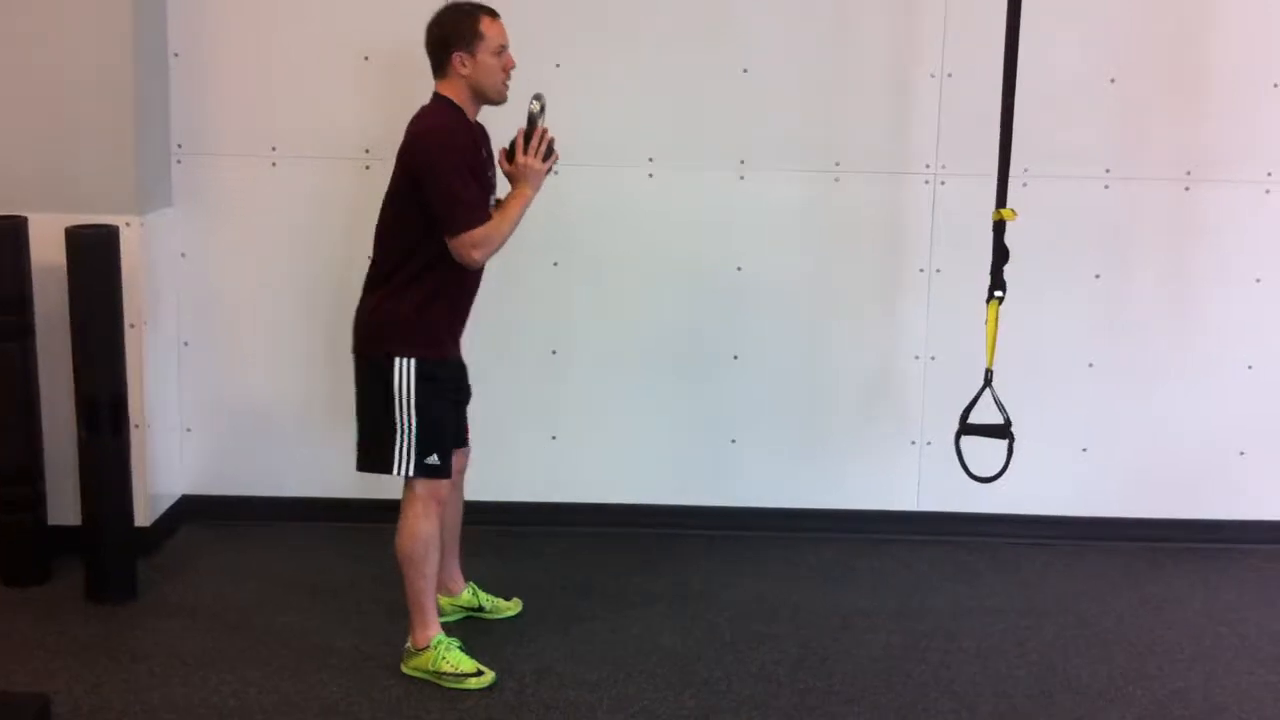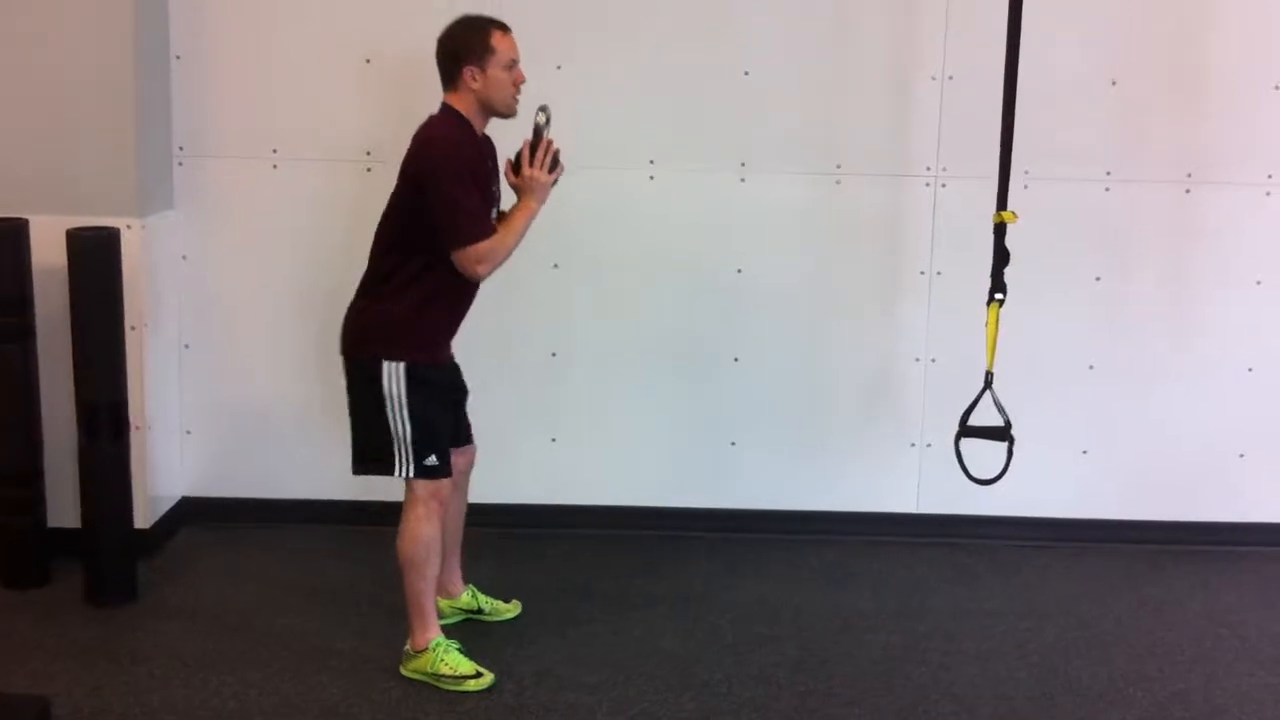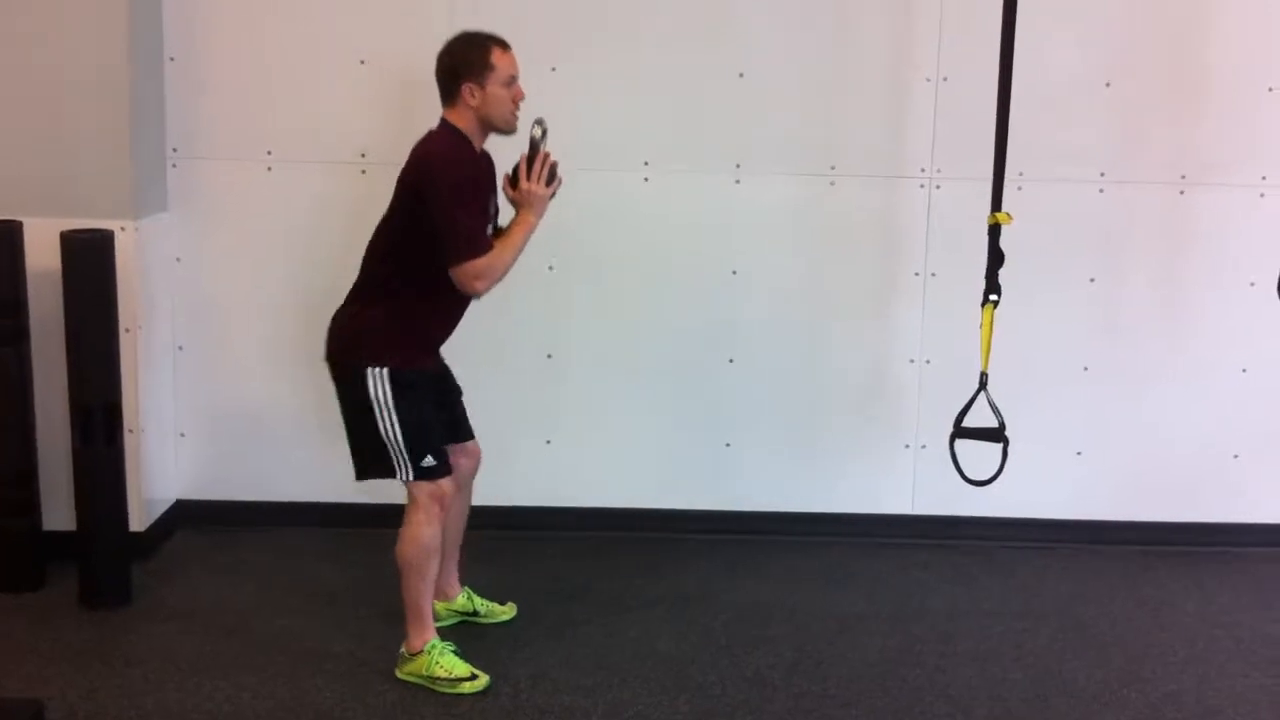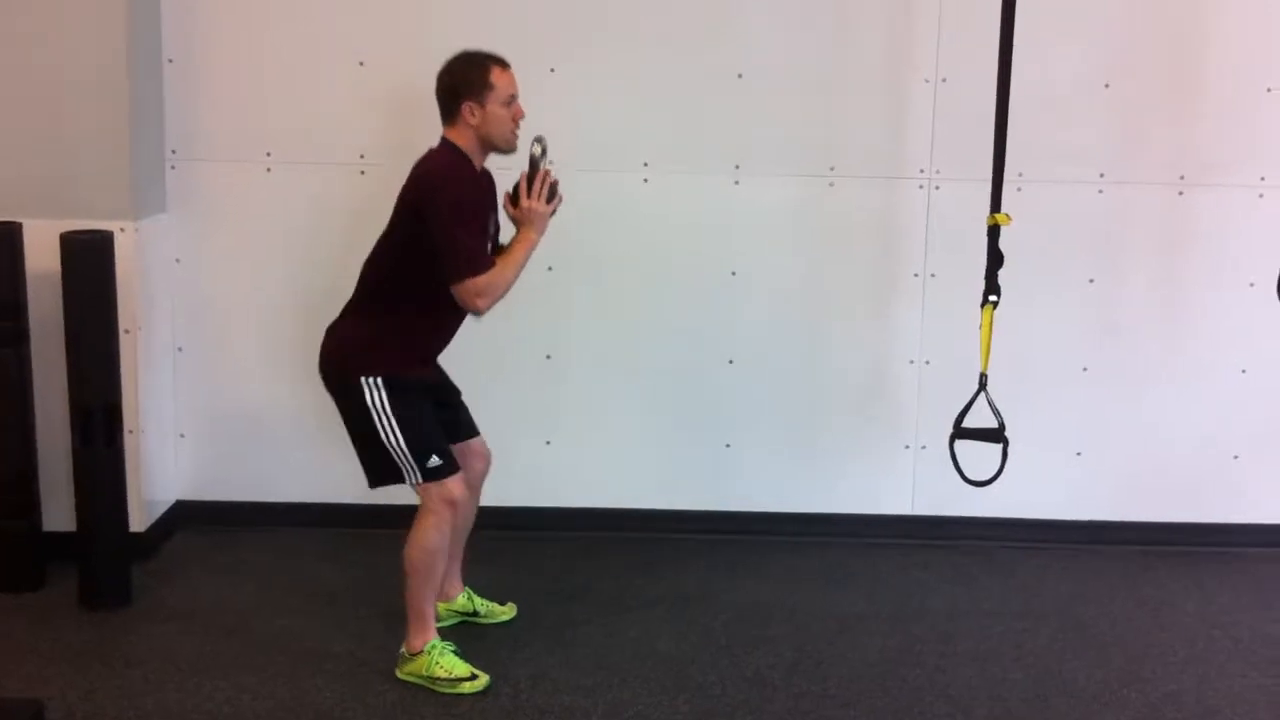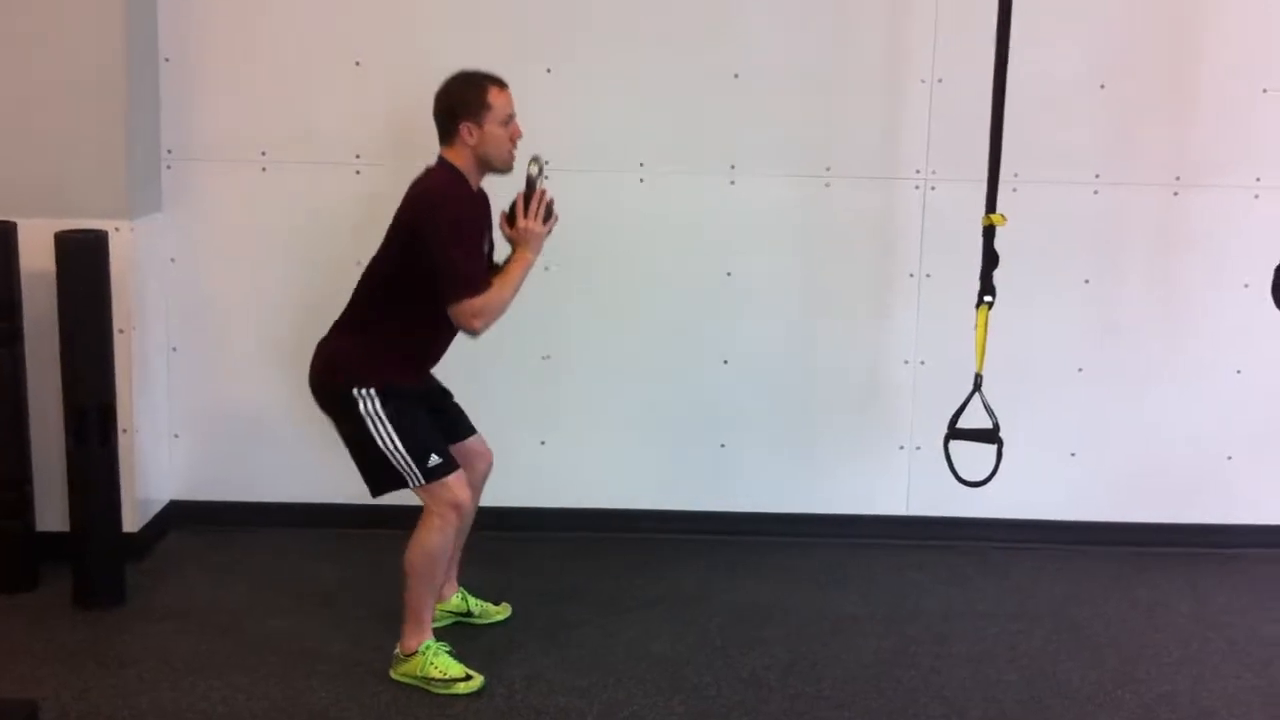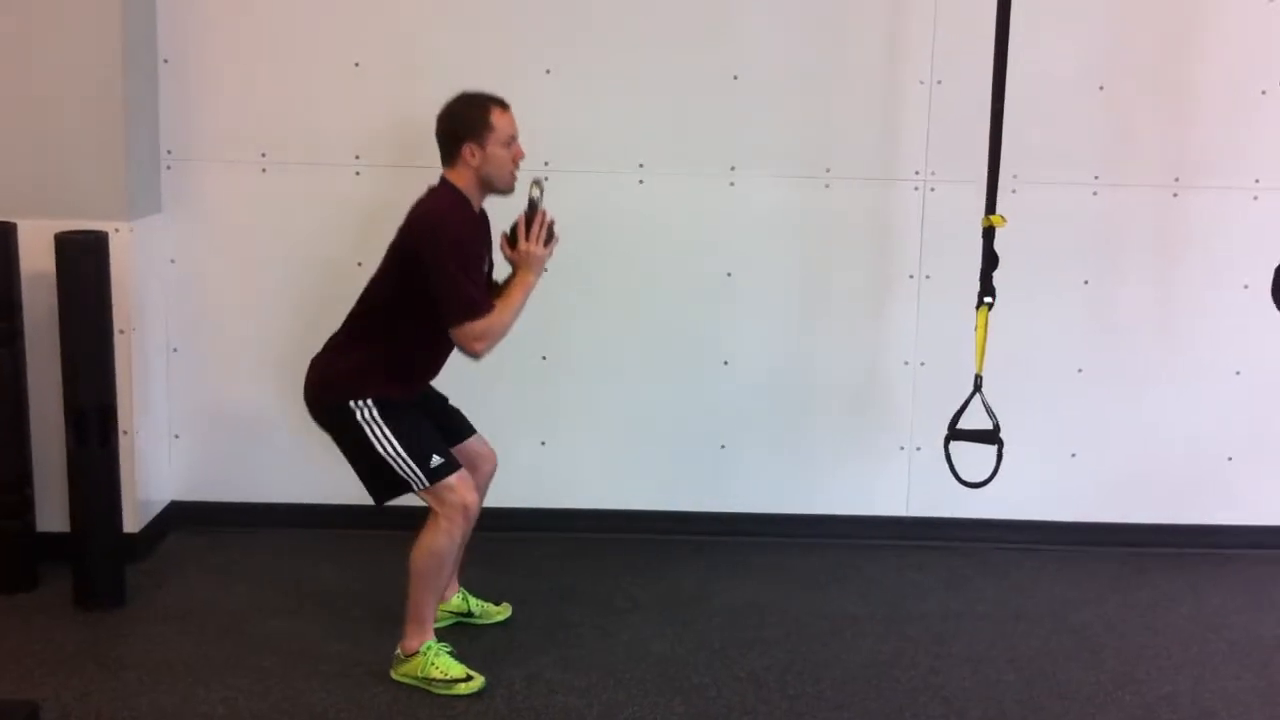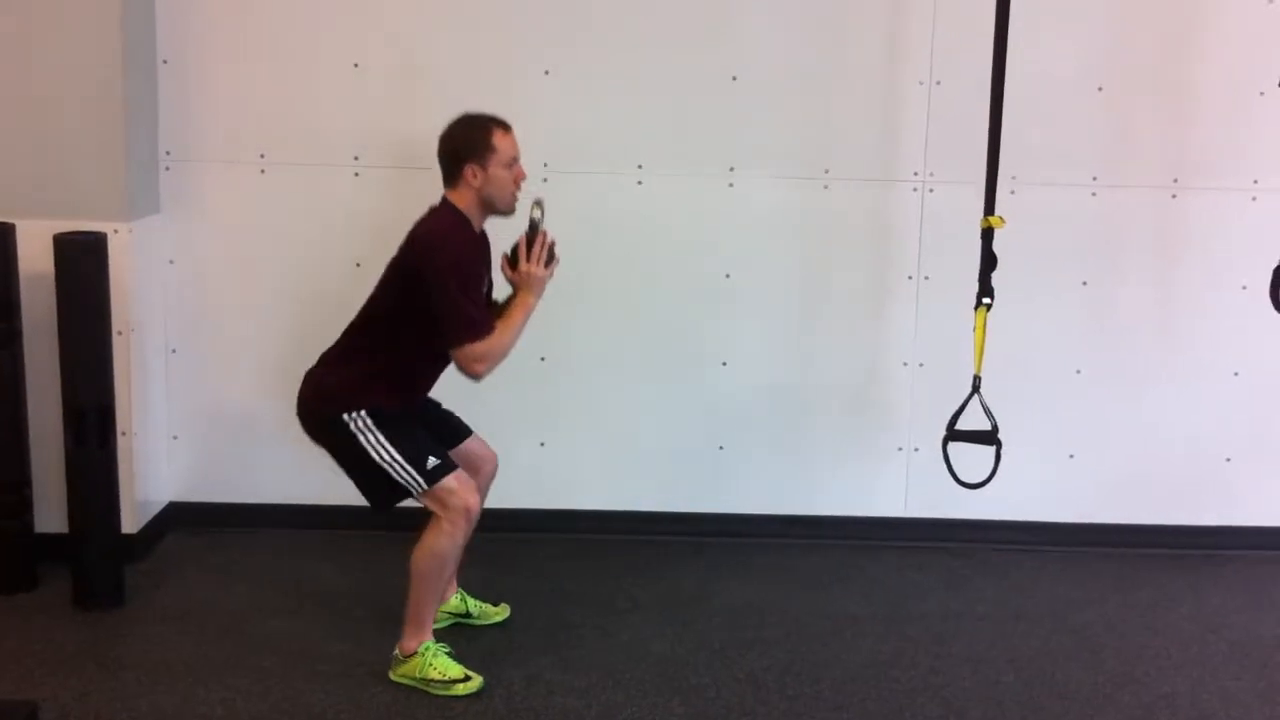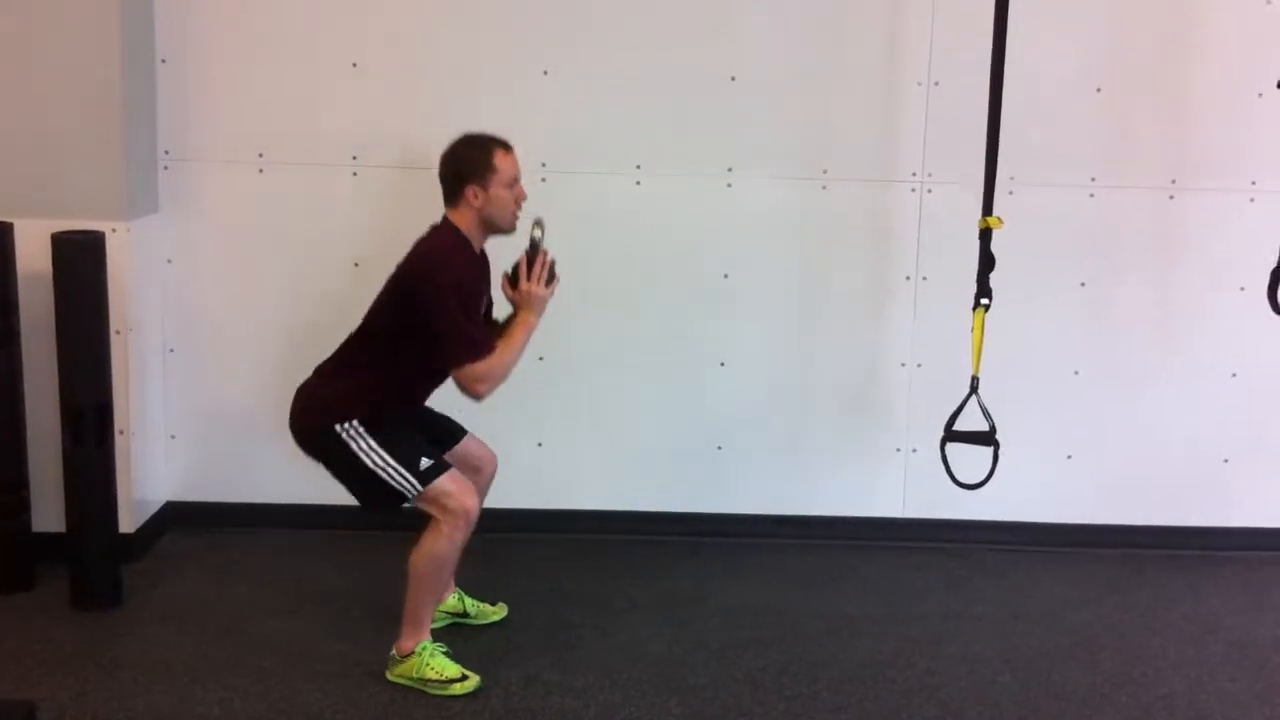
dt=0.1s
person 1, frame 1
left shoulder: (466, 131)
right shoulder: (439, 134)
left elbow: (475, 231)
right elbow: (473, 247)
left wrist: (516, 183)
right wrist: (527, 186)
left hip: (431, 336)
right hip: (402, 339)
left knee: (452, 466)
right knee: (428, 485)
left ankle: (452, 590)
right ankle: (424, 643)
person 1, frame 2
left shoulder: (472, 142)
right shoulder: (446, 145)
left elbow: (478, 240)
right elbow: (478, 259)
left wrist: (523, 194)
right wrist: (534, 198)
left hip: (424, 339)
right hip: (393, 343)
left knee: (457, 464)
right knee: (428, 487)
left ankle: (452, 591)
right ankle: (424, 645)
person 1, frame 3
left shoulder: (471, 158)
right shoulder: (444, 161)
left elbow: (480, 258)
right elbow: (476, 278)
left wrist: (522, 208)
right wrist: (531, 214)
left hip: (412, 348)
right hip: (375, 352)
left knee: (463, 462)
right knee: (433, 491)
left ankle: (449, 594)
right ankle: (419, 648)
person 1, frame 4
left shoulder: (470, 175)
right shoulder: (445, 180)
left elbow: (480, 271)
right elbow: (477, 294)
left wrist: (523, 225)
right wrist: (532, 230)
left hip: (408, 356)
right hip: (371, 362)
left knee: (473, 462)
right knee: (443, 493)
left ankle: (450, 594)
right ankle: (419, 648)
person 1, frame 5
left shoulder: (466, 195)
right shoulder: (442, 200)
left elbow: (480, 292)
right elbow: (475, 317)
left wrist: (519, 248)
right wrist: (528, 251)
left hip: (398, 368)
right hip: (359, 375)
left knee: (477, 461)
right knee: (451, 495)
left ankle: (445, 594)
right ankle: (414, 649)
person 1, frame 6
left shoulder: (466, 215)
right shoulder: (444, 222)
left elbow: (480, 309)
right elbow: (476, 338)
left wrist: (520, 269)
right wrist: (530, 272)
left hip: (395, 379)
right hip: (355, 388)
left knee: (480, 463)
right knee: (456, 498)
left ankle: (445, 595)
right ankle: (415, 649)
person 1, frame 7
left shoulder: (466, 235)
right shoulder: (445, 243)
left elbow: (483, 330)
right elbow: (478, 360)
left wrist: (520, 288)
right wrist: (529, 293)
left hip: (388, 390)
right hip: (346, 402)
left knee: (481, 464)
right knee: (459, 501)
left ankle: (443, 596)
right ankle: (413, 650)
person 1, frame 8
left shoulder: (466, 253)
right shoulder: (445, 263)
left elbow: (482, 346)
right elbow: (478, 380)
left wrist: (519, 307)
right wrist: (531, 312)
left hip: (383, 401)
right hip: (339, 413)
left knee: (480, 464)
right knee: (457, 504)
left ankle: (441, 595)
right ankle: (411, 650)
